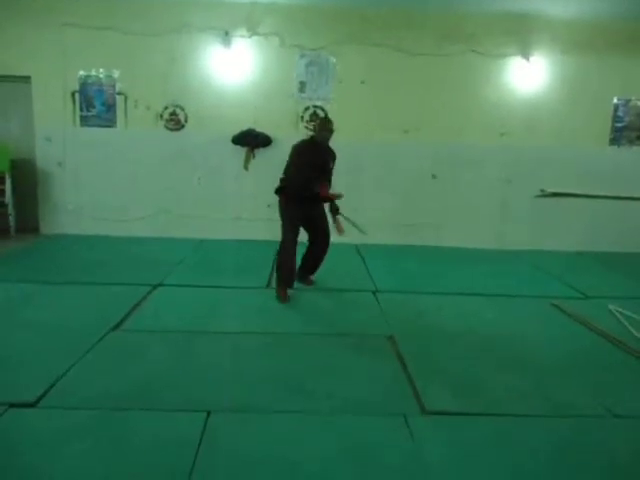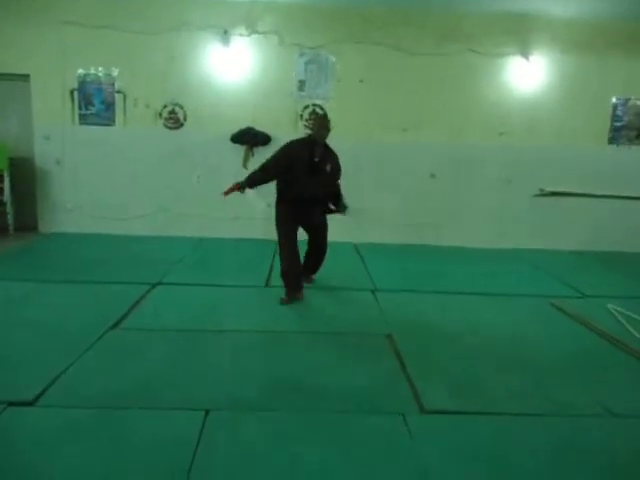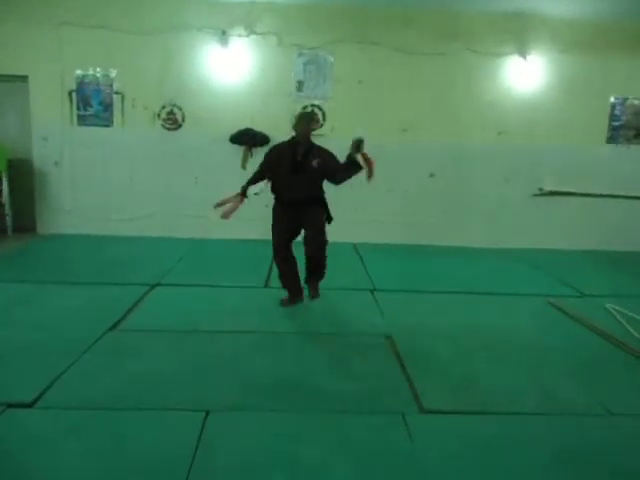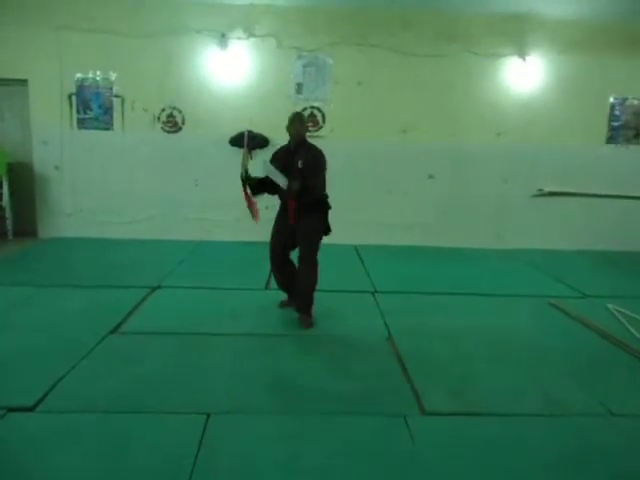
dt=0.3s
person 1, frame 1
left shoulder: (329, 153)
right shoulder: (302, 148)
right elbow: (293, 175)
left wrist: (329, 200)
right wrist: (318, 189)
left hip: (313, 202)
right hip: (293, 200)
left knee: (322, 238)
right knee: (289, 240)
left ankle: (304, 273)
right ankle: (282, 285)
person 1, frame 2
left shoulder: (330, 156)
right shoulder: (294, 148)
left elbow: (332, 183)
right elbow: (270, 168)
left wrist: (338, 202)
right wrist: (245, 183)
left hip: (314, 206)
right hip: (288, 204)
left knee: (320, 243)
right knee: (288, 245)
left ankle: (305, 273)
right ankle: (293, 289)
person 1, frame 3
left shoulder: (320, 154)
right shoulder: (278, 151)
left elbow: (338, 175)
right elbow: (261, 174)
left wrist: (353, 156)
right wrist: (244, 191)
left hip: (311, 207)
right hip: (284, 207)
left knee: (316, 245)
right knee: (281, 250)
left ankle: (313, 280)
right ankle: (294, 292)
person 1, frame 4
left shoulder: (314, 154)
right shoulder: (279, 155)
left elbow: (318, 185)
right elbow: (272, 184)
left wrist: (300, 186)
right wrist: (252, 182)
left hip: (312, 213)
right hip: (287, 212)
left knee: (307, 259)
right knee: (277, 254)
left ankle: (304, 309)
right ankle: (293, 294)
